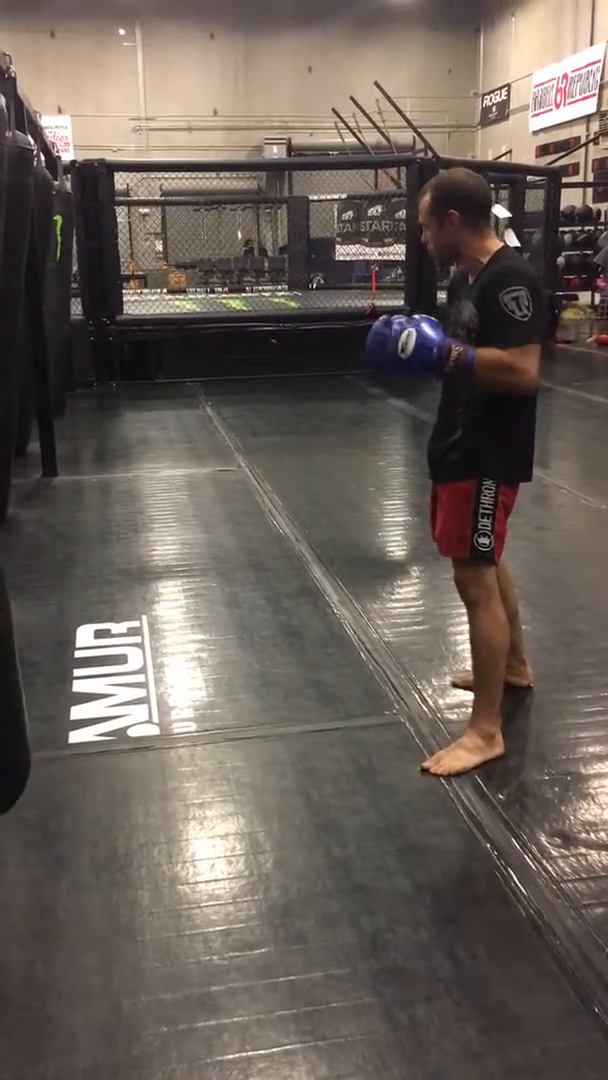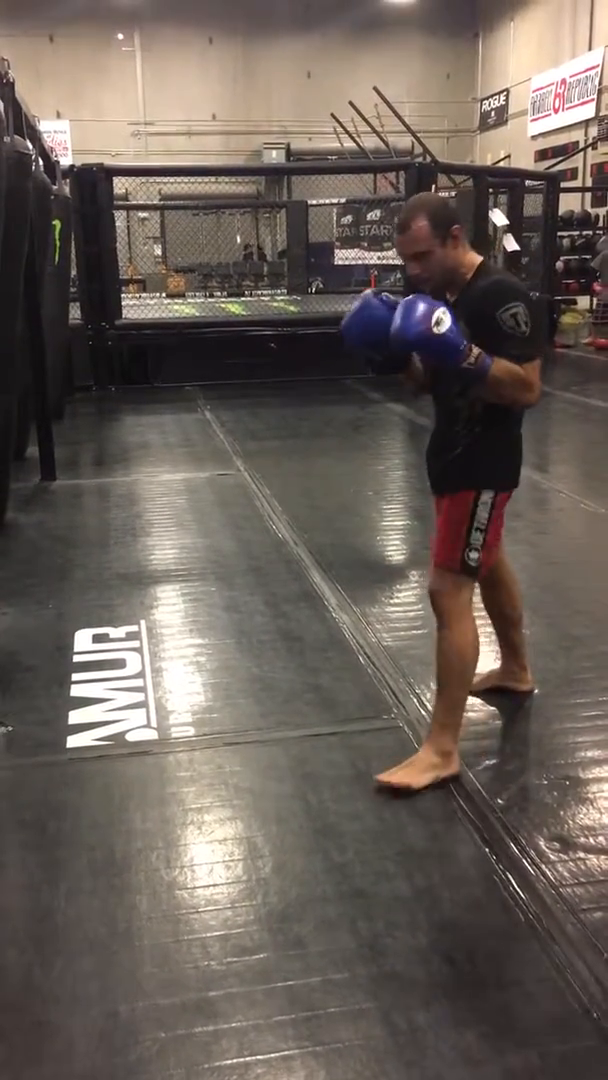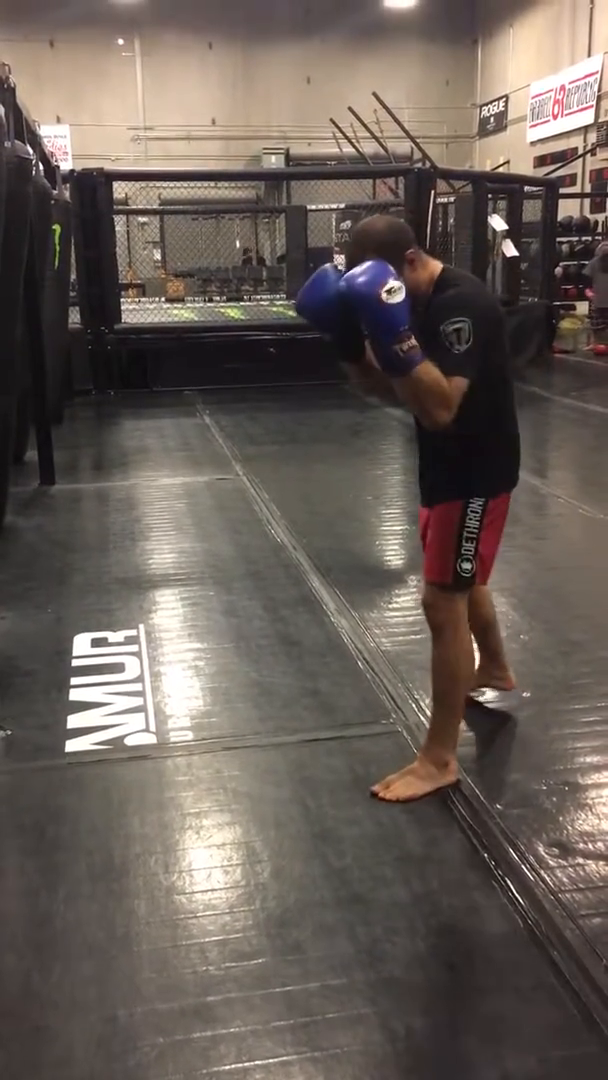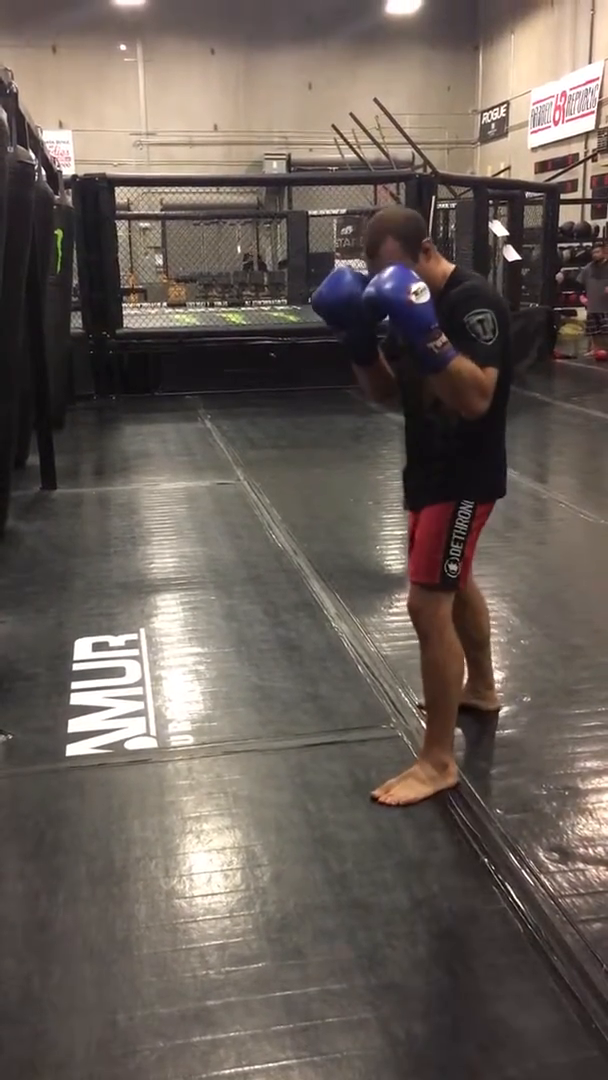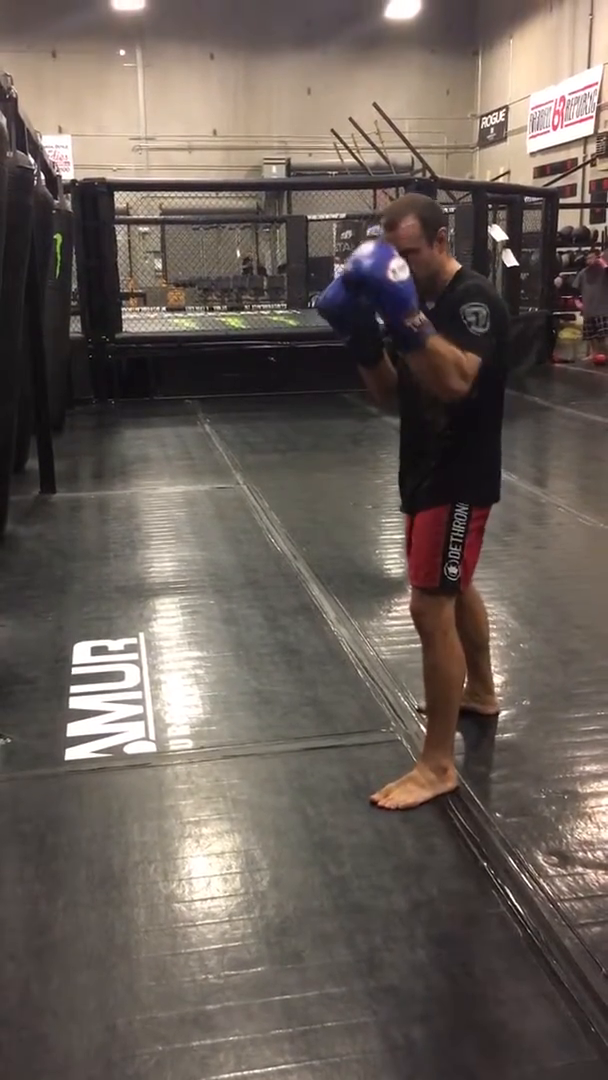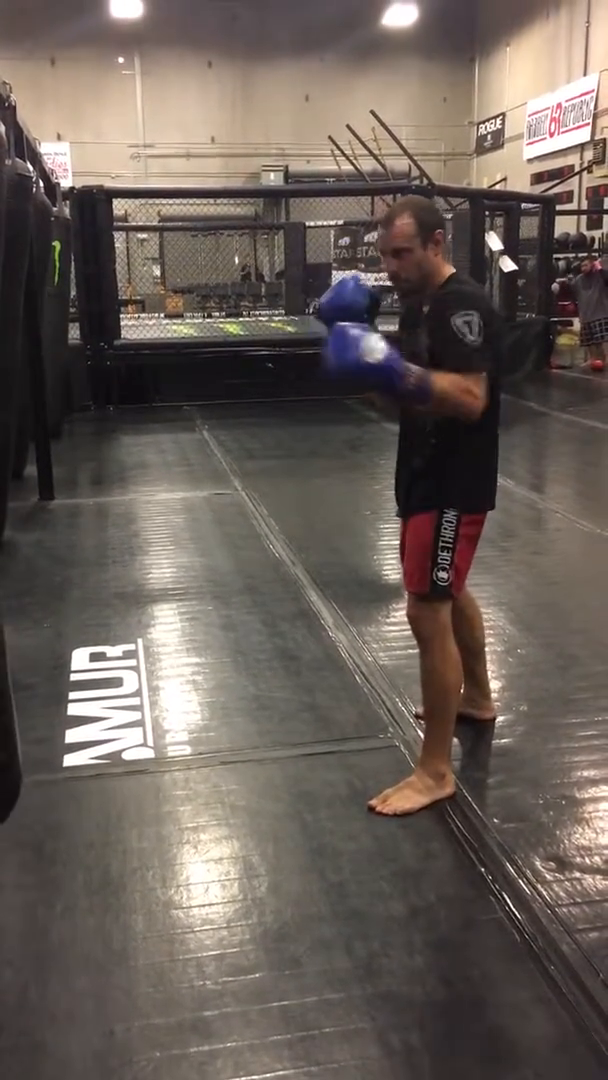
dt=0.4s
person 1, frame 1
left shoulder: (512, 280)
right shoulder: (465, 276)
left elbow: (521, 371)
left wrist: (438, 352)
right wrist: (419, 346)
left hip: (489, 454)
right hip: (459, 444)
left knee: (474, 580)
right knee: (484, 562)
left ankle: (486, 730)
right ankle: (514, 664)
person 1, frame 2
left shoulder: (501, 296)
right shoulder: (435, 293)
left elbow: (526, 389)
left wrist: (461, 352)
right wrist: (397, 350)
left hip: (483, 462)
right hip: (453, 453)
left knee: (447, 590)
right knee: (487, 561)
left ankle: (442, 746)
right ankle: (515, 669)
person 1, frame 3
left shoulder: (460, 305)
right shoulder: (414, 299)
left elbow: (438, 407)
right elbow: (382, 380)
left wrist: (395, 333)
right wrist: (347, 333)
left hip: (476, 471)
right hip: (451, 464)
left knee: (443, 603)
right knee: (461, 578)
left ankle: (439, 758)
right ankle: (494, 668)
person 1, frame 4
left shoulder: (473, 302)
right shoulder: (419, 302)
left elbow: (475, 398)
right elbow: (384, 391)
left wrist: (425, 334)
right wrist: (358, 335)
left hip: (464, 477)
right hip: (435, 469)
left knee: (428, 604)
right knee: (456, 583)
left ankle: (438, 761)
right ankle: (481, 688)
person 1, frame 5
left shoulder: (474, 301)
right shoulder: (417, 298)
left elbow: (456, 381)
right elbow: (388, 392)
left wrist: (407, 316)
right wrist: (363, 337)
left hip: (459, 479)
right hip: (428, 472)
left knee: (431, 608)
right knee: (456, 588)
left ankle: (437, 765)
right ankle: (480, 692)
person 1, frame 6
left shoulder: (463, 305)
right shoulder: (426, 303)
left elbow: (469, 399)
right elbow: (404, 387)
left wrist: (396, 369)
right wrist: (363, 340)
left hip: (453, 485)
right hip: (430, 477)
left knee: (428, 613)
right knee: (451, 592)
left ankle: (436, 770)
right ankle: (477, 696)
